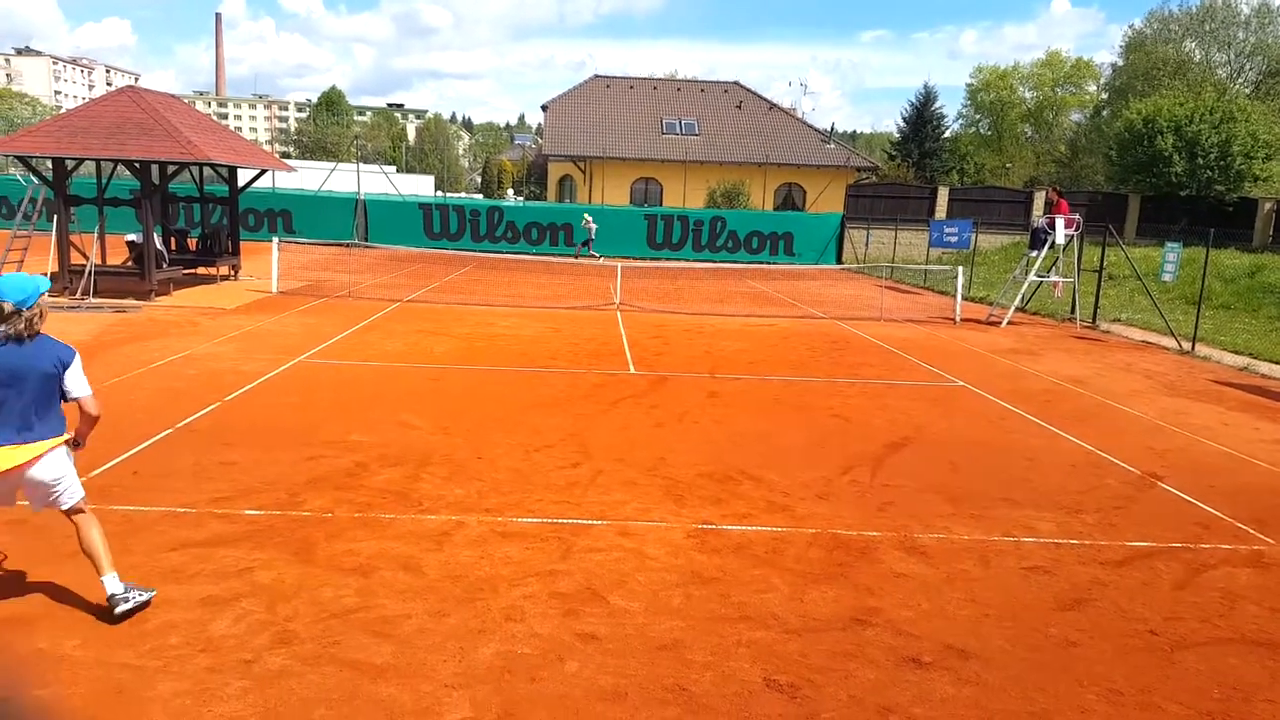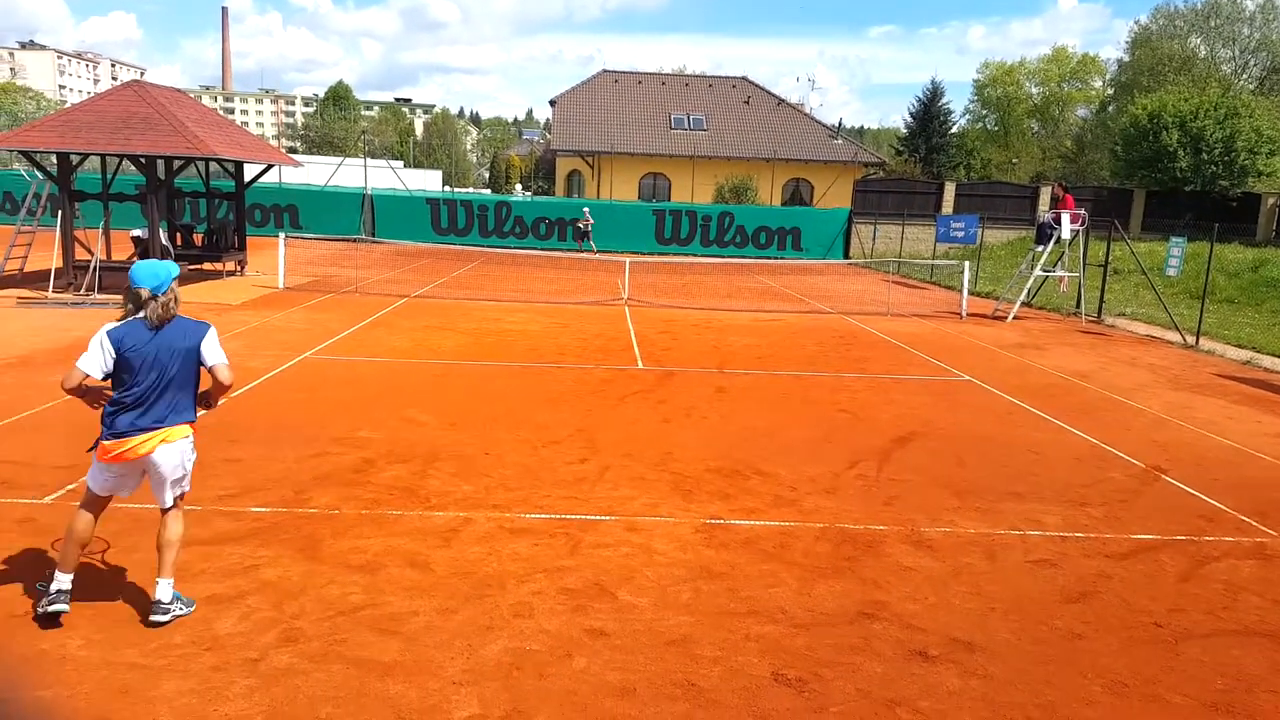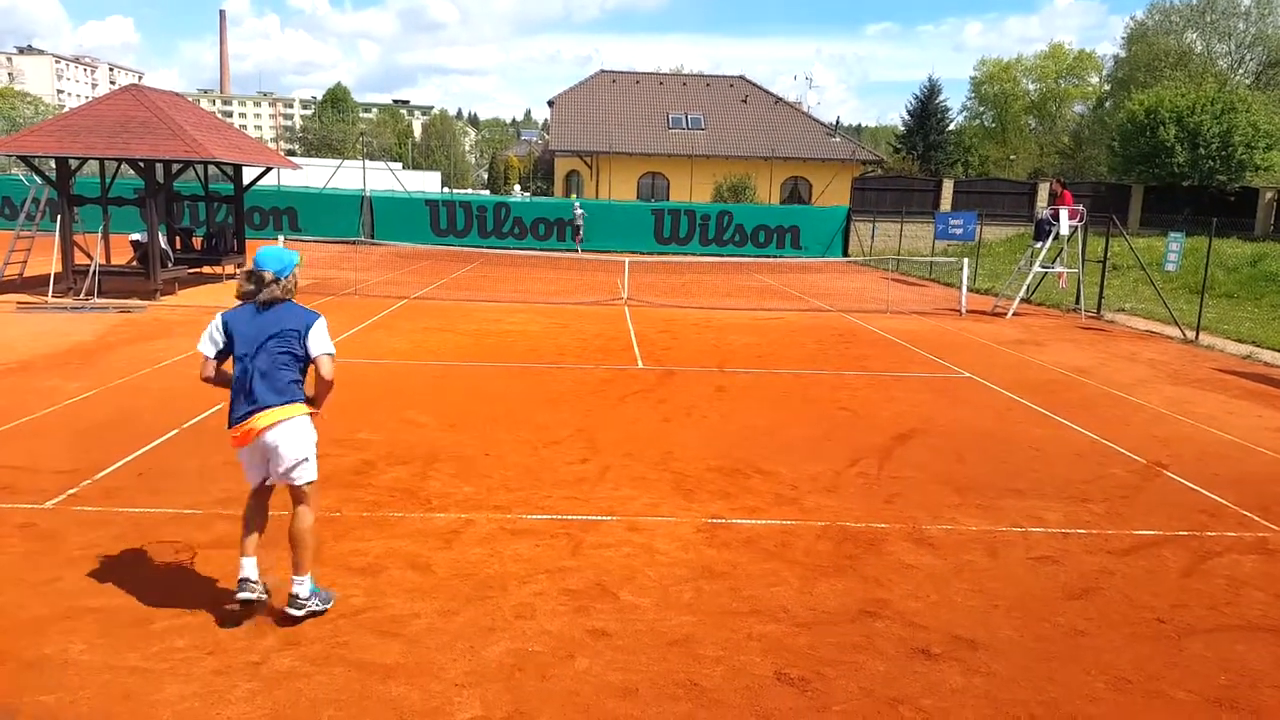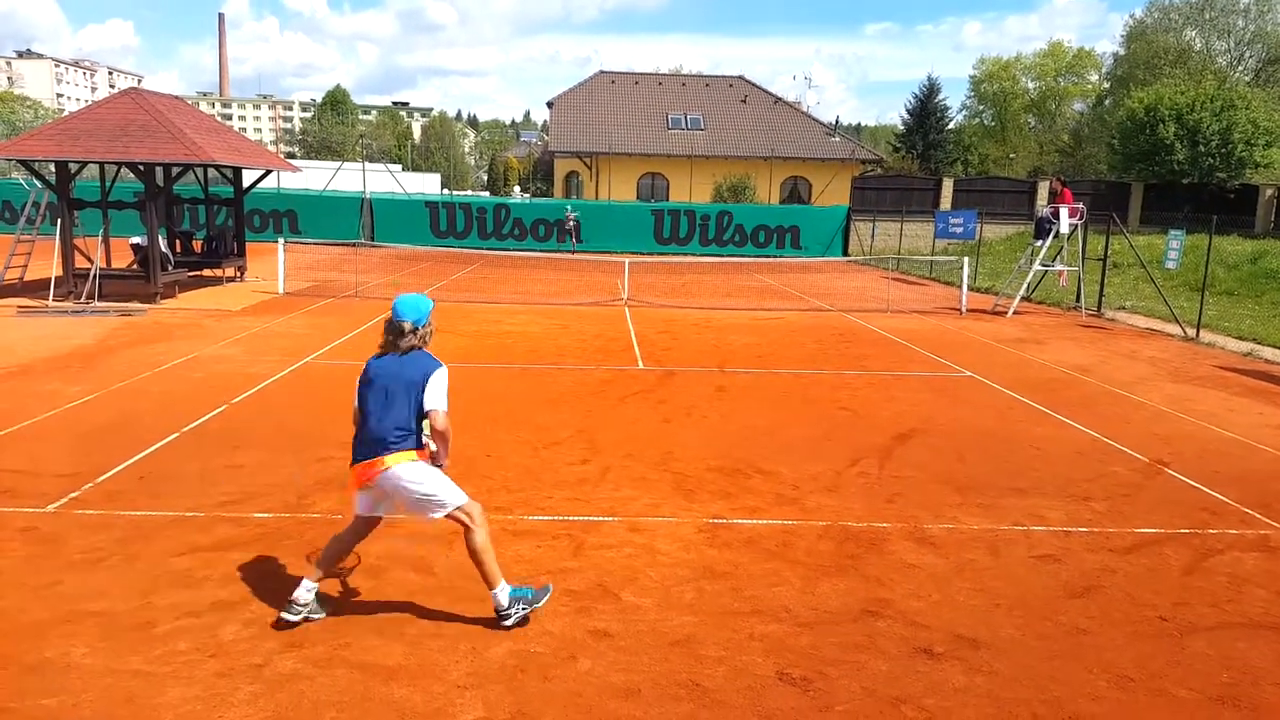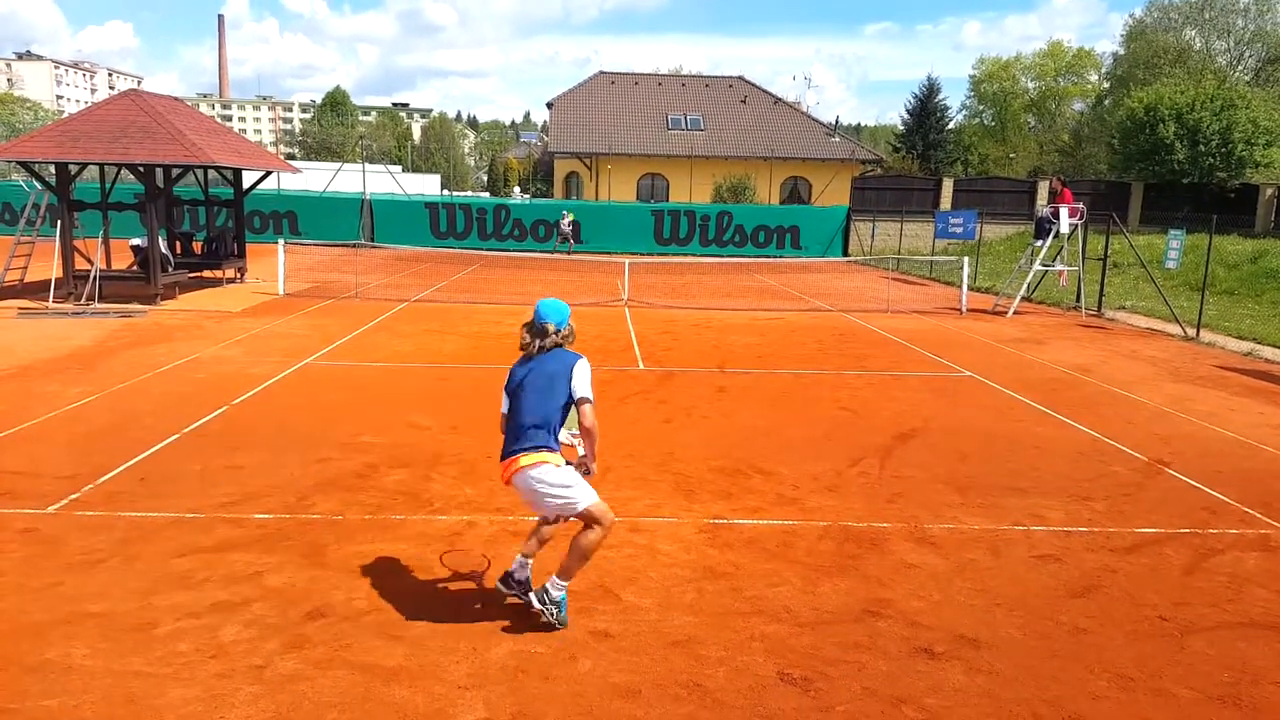
dt=0.2s
person 1, frame 1
right shoulder: (62, 353)
right elbow: (92, 411)
right wrist: (78, 438)
right hip: (44, 451)
right knee: (81, 515)
right ankle: (117, 591)
person 1, frame 2
left shoulder: (112, 335)
right shoulder: (199, 331)
left elbow: (70, 383)
right elbow: (225, 380)
left wrist: (91, 393)
right wrist: (209, 398)
left hip: (120, 441)
right hip: (170, 440)
left knee: (91, 507)
right knee: (172, 511)
left ankle: (58, 590)
right ankle: (164, 597)
person 1, frame 3
left shoulder: (228, 318)
right shoulder: (309, 319)
left elbow: (206, 371)
right elbow: (327, 375)
right wrist: (315, 402)
left hip: (245, 423)
right hip: (287, 419)
left knee: (260, 493)
right knee: (302, 502)
left ankle: (247, 579)
right ankle: (302, 591)
person 1, frame 4
left shoulder: (373, 365)
right shoulder: (432, 367)
left elbow: (360, 419)
right elbow: (440, 425)
right wrist: (441, 456)
left hip: (366, 463)
right hip: (401, 461)
left knee: (362, 524)
right knee: (473, 518)
left ankle: (301, 599)
right ankle: (505, 601)
person 1, frame 5
left shoulder: (517, 368)
right shoulder: (574, 362)
right elbow: (588, 419)
right wrist: (588, 459)
left hip: (516, 462)
right hip: (539, 463)
left knee: (558, 511)
right knee: (602, 520)
left ankle: (518, 573)
right ankle: (553, 593)
